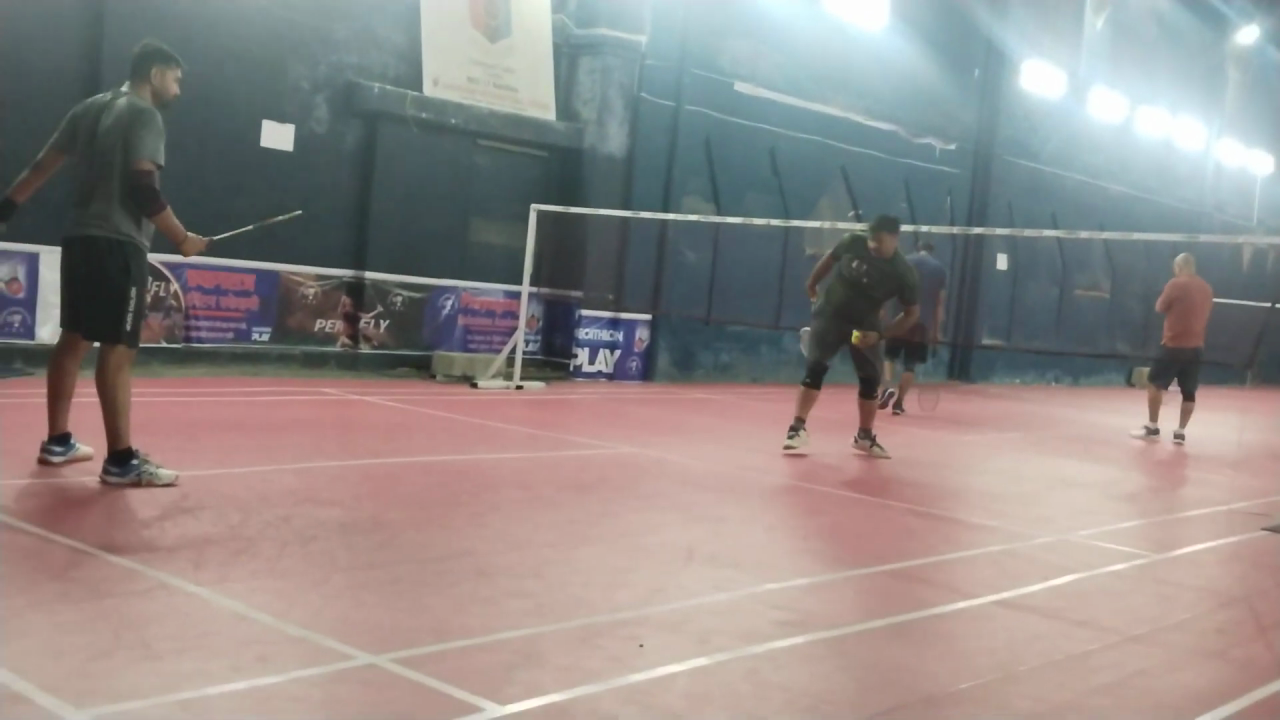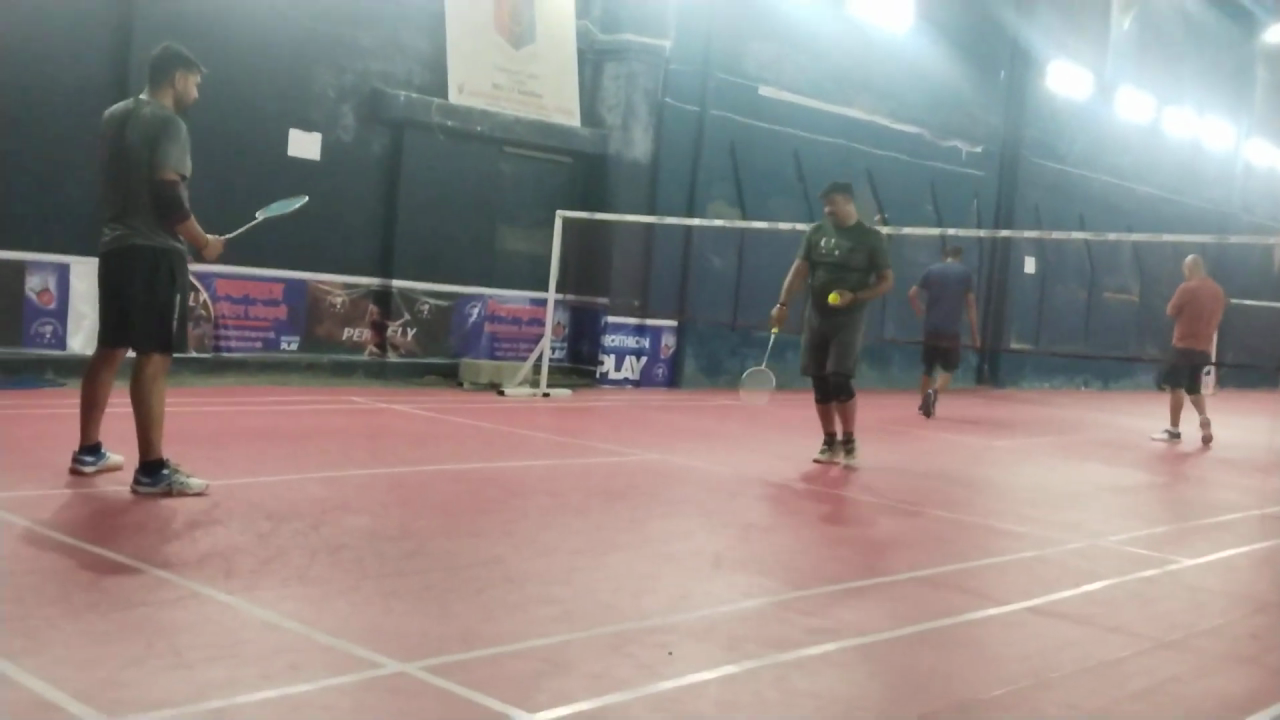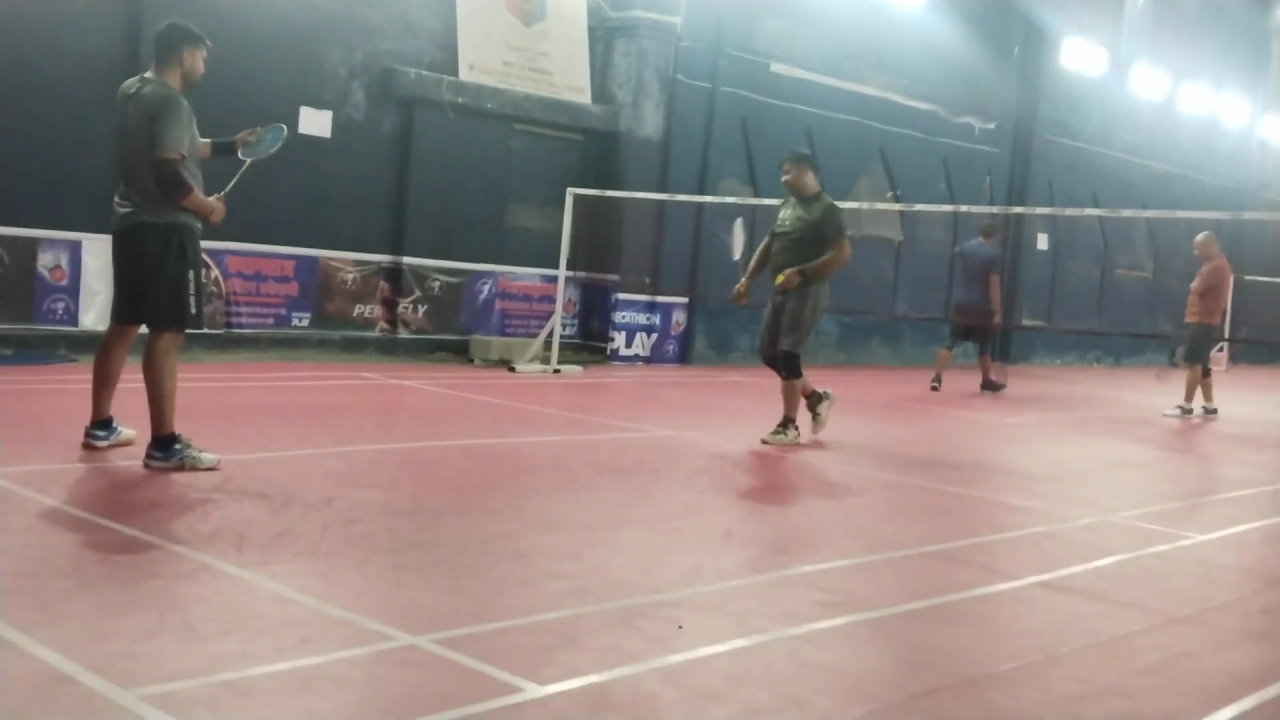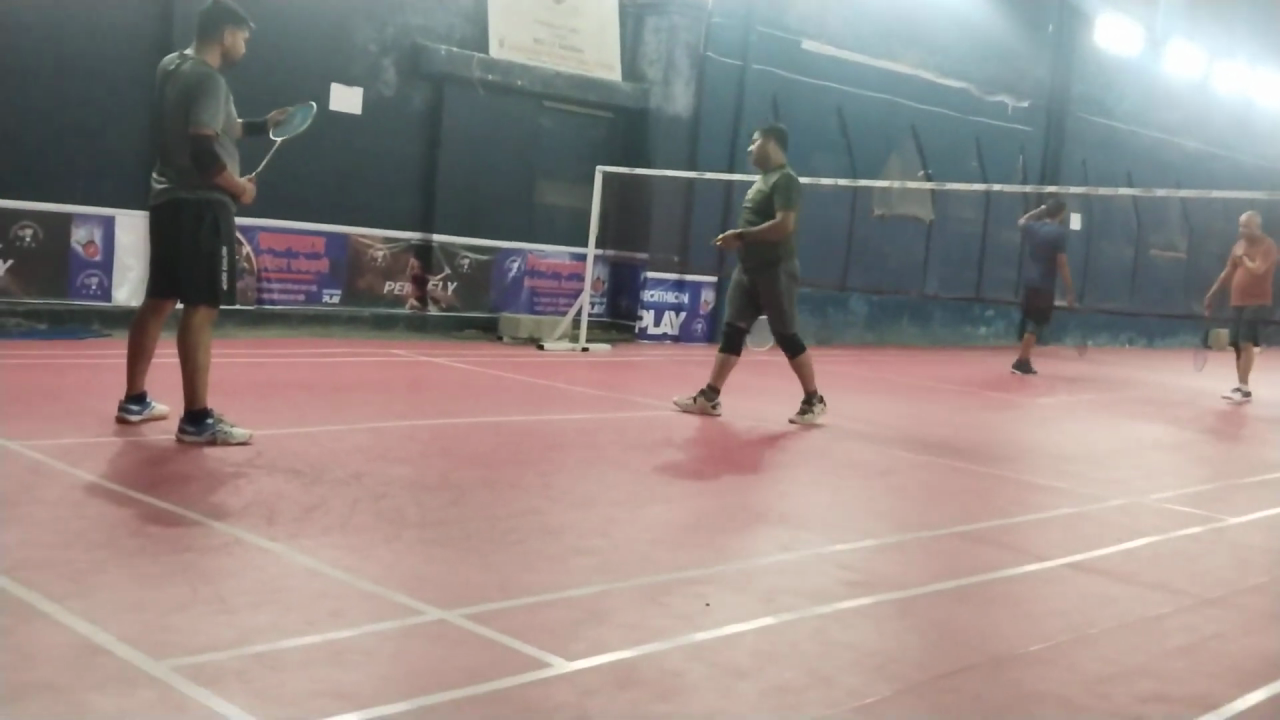
dt=0.4s
person 1, frame 1
left shoulder: (90, 109)
right shoulder: (144, 116)
left elbow: (43, 165)
right elbow: (143, 189)
right wrist: (182, 238)
left hip: (81, 238)
right hip: (118, 246)
left knee: (73, 340)
right knee: (118, 349)
left ankle: (58, 441)
right ankle: (121, 460)
person 1, frame 2
left shoulder: (115, 117)
right shoulder: (169, 125)
right elbow: (167, 198)
right wrist: (203, 242)
left hip: (116, 249)
right hip: (156, 255)
left knee: (109, 351)
right knee: (153, 359)
left ankle: (89, 451)
right ankle: (152, 470)
person 1, frame 3
left shoulder: (132, 91)
right shoulder: (171, 103)
right elbow: (168, 176)
left wrist: (231, 145)
right wrist: (207, 206)
left hip: (131, 227)
right hip: (166, 231)
left knee: (122, 327)
right knee: (165, 334)
left ankle: (100, 425)
right ankle: (164, 445)
person 1, frame 4
left shoulder: (172, 67)
right shoulder: (207, 79)
right elbow: (203, 152)
left wrist: (262, 125)
right wrist: (239, 187)
left hip: (168, 202)
right hip: (202, 208)
left knee: (158, 301)
right knee: (200, 310)
left ankle: (134, 400)
right ankle: (197, 419)
person 2, frame 1
left shoulder: (904, 274)
right shoulder: (853, 243)
left elbow: (911, 313)
right elbow: (828, 260)
left wrist: (879, 335)
right wrist: (812, 283)
left hip: (864, 326)
right hip: (829, 316)
left knee: (871, 379)
right knee: (815, 367)
left ankle: (865, 437)
right ankle: (798, 428)
person 2, frame 2
left shoulder: (872, 239)
right shoulder: (817, 232)
left elbow: (886, 281)
right elbow: (800, 269)
left wrist: (856, 296)
right wrist: (782, 305)
left hip: (849, 318)
right hip: (817, 317)
left knee: (840, 380)
right knee: (821, 381)
left ankle: (848, 439)
right ankle: (830, 442)
person 2, frame 3
left shoulder: (825, 209)
right shoulder: (787, 206)
left elbow: (842, 253)
right elbow: (768, 245)
left wrist: (802, 272)
right wrist: (746, 279)
left hip: (806, 292)
right hip: (781, 291)
left knee: (787, 355)
right knee: (769, 354)
left ankle: (788, 426)
right ankle: (817, 399)
person 2, frame 4
left shoulder: (783, 180)
right shoulder: (763, 179)
left elbow: (785, 226)
left wrist: (740, 236)
left hip: (775, 270)
right hip: (749, 268)
left knee: (787, 337)
right knee: (732, 331)
left ankle: (814, 401)
right ankle: (709, 397)
person 3, frame 1
left shoulder: (1176, 284)
right shoulder: (1207, 289)
left elbow: (1159, 308)
left hip: (1174, 346)
right hip: (1196, 348)
left knee: (1155, 384)
right knee: (1188, 392)
left ankle: (1152, 427)
right ankle: (1180, 431)
person 3, frame 2
left shoulder: (1187, 288)
right shoulder: (1219, 291)
left elbow: (1170, 312)
right elbow: (1216, 319)
left hip: (1184, 346)
right hip: (1204, 349)
left knee: (1176, 388)
right knee: (1193, 389)
left ankle: (1174, 430)
right ankle: (1204, 418)
person 3, frame 3
left shoulder: (1215, 267)
right shoulder: (1218, 265)
left elbow: (1195, 289)
left wrist: (1198, 279)
left hip: (1203, 323)
right hip: (1208, 323)
left knee: (1193, 364)
right knee: (1201, 365)
left ankle: (1186, 406)
right ankle: (1210, 407)
person 3, frame 4
left shoulder: (1268, 246)
right shoulder: (1240, 244)
left elbow: (1257, 269)
right elbow: (1228, 271)
left wrist: (1243, 257)
right wrist: (1212, 293)
left hip: (1257, 304)
right hip: (1238, 303)
left knee: (1246, 344)
right knee: (1238, 346)
left ankle: (1241, 388)
right ankle: (1244, 388)
person 4, frame 1
left shoulder: (909, 261)
right shoulder: (940, 268)
right elbow: (940, 302)
right wrist: (936, 330)
right hip: (923, 324)
left knee: (890, 356)
right knee: (910, 363)
left ankle: (888, 387)
right ankle: (899, 402)
person 4, frame 2
left shoulder: (932, 270)
right shoulder: (965, 273)
left elbow: (912, 294)
right elbow: (970, 305)
left wrist: (919, 308)
right wrist: (975, 333)
left hip: (931, 328)
right hip: (951, 330)
left knee: (928, 367)
right knee: (948, 369)
left ankle: (923, 403)
right ankle: (933, 392)
person 4, frame 3
left shoulder: (966, 247)
right shoulder: (994, 254)
left elbow: (957, 250)
right elbow: (994, 285)
left wrist: (976, 242)
right wrist: (997, 313)
left hip: (960, 304)
right hip: (981, 307)
left knee: (951, 342)
right knee: (984, 346)
left ankle: (937, 377)
right ankle: (987, 382)
person 4, frame 4
left shoulder: (1031, 227)
right shoulder: (1059, 233)
left elbow: (1021, 221)
right elbow: (1062, 265)
left wrist: (1038, 211)
right wrist: (1070, 292)
left hip: (1028, 283)
right hip: (1043, 286)
left knee: (1030, 321)
right knee: (1036, 325)
left ankle: (1024, 359)
right ankle: (1021, 363)
